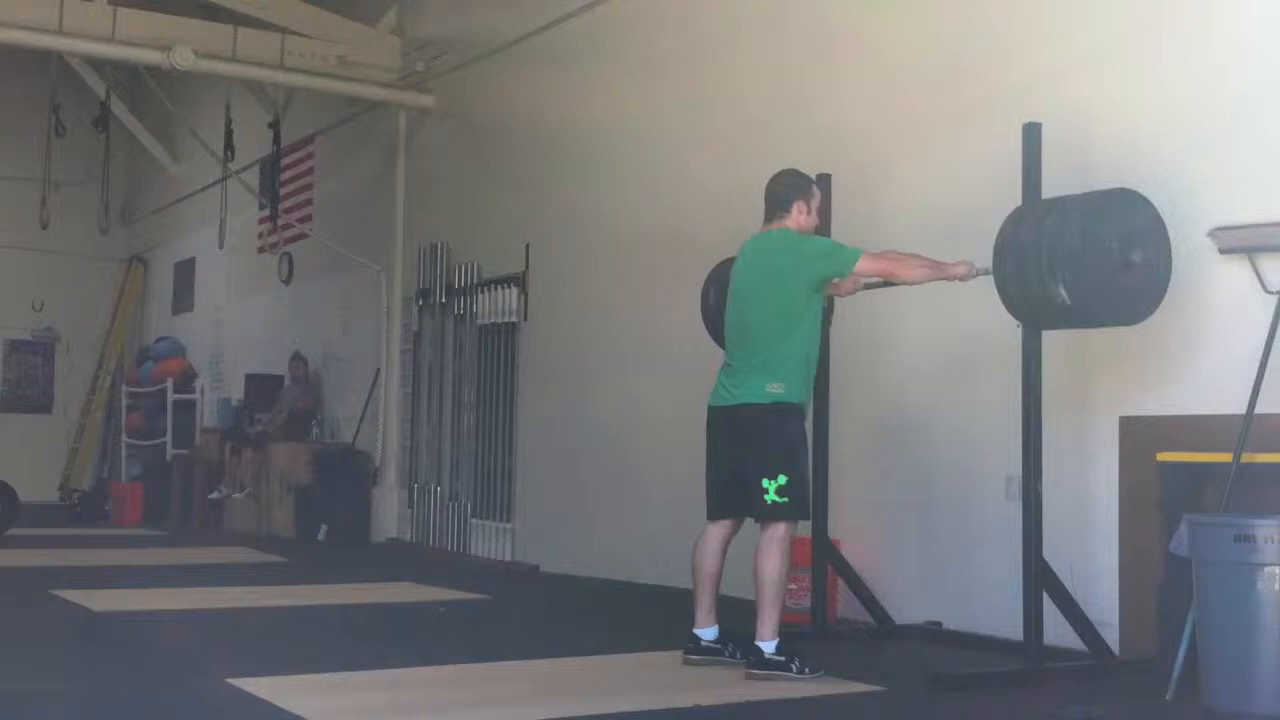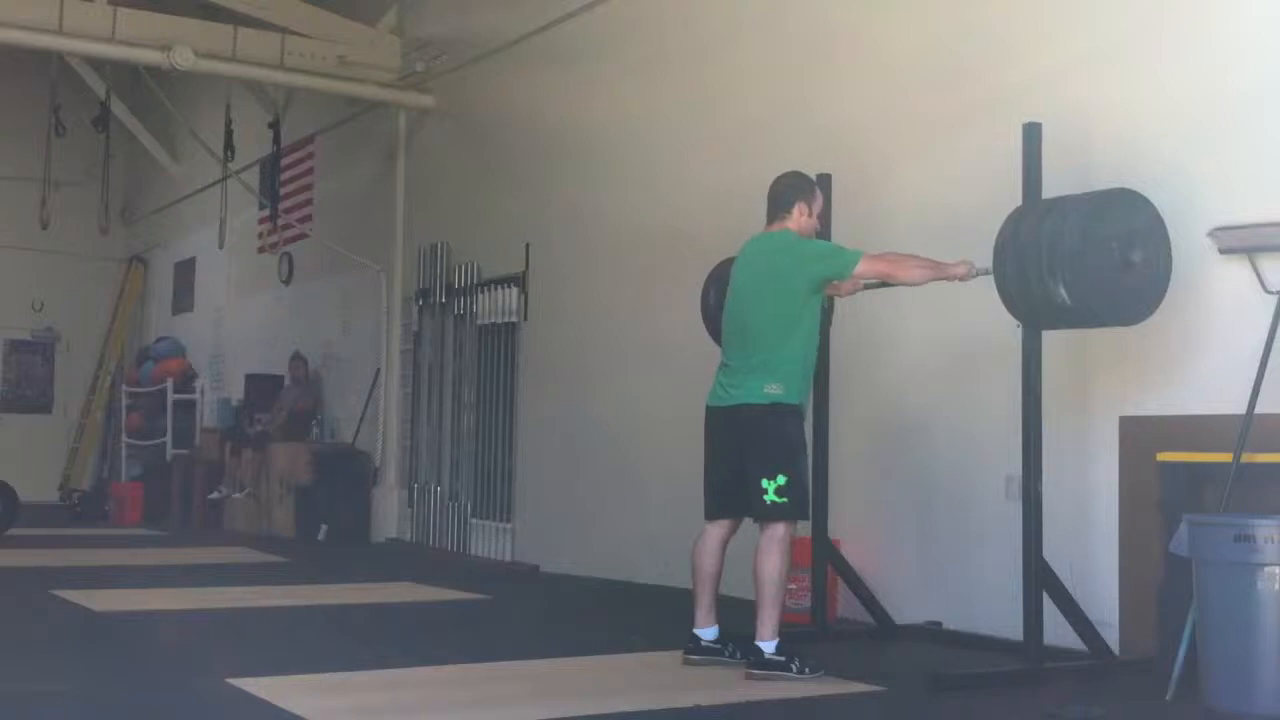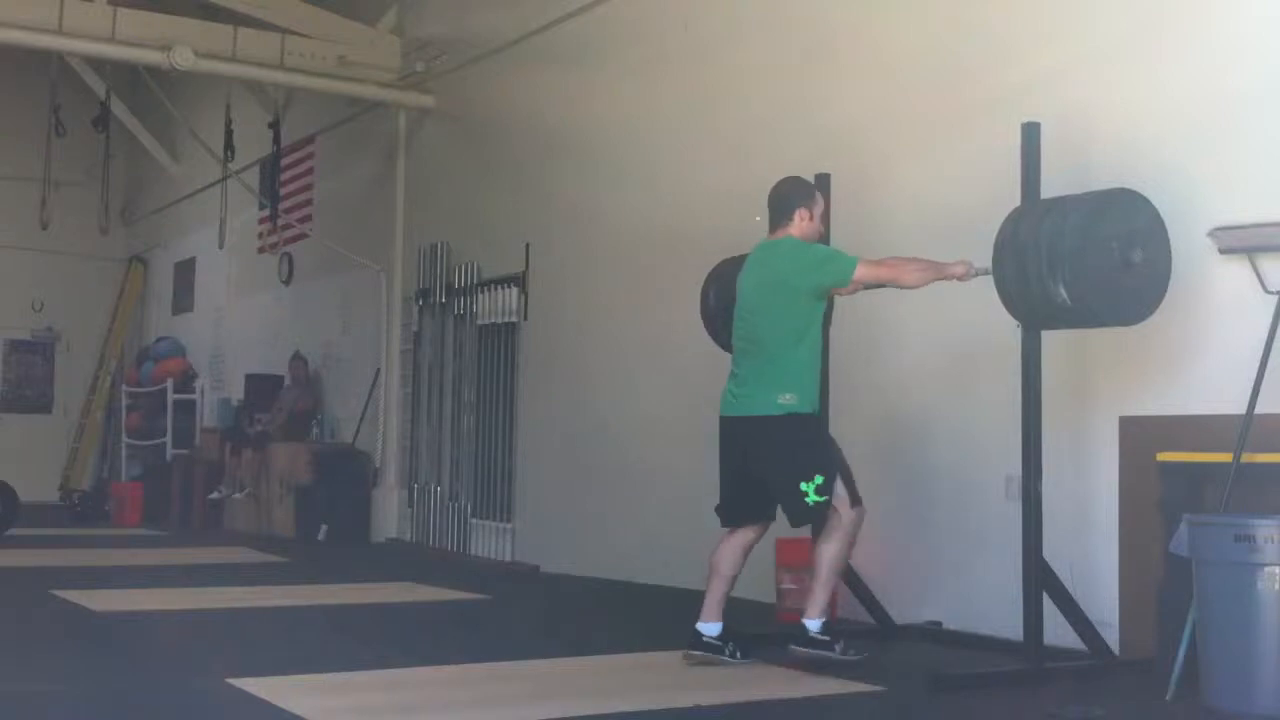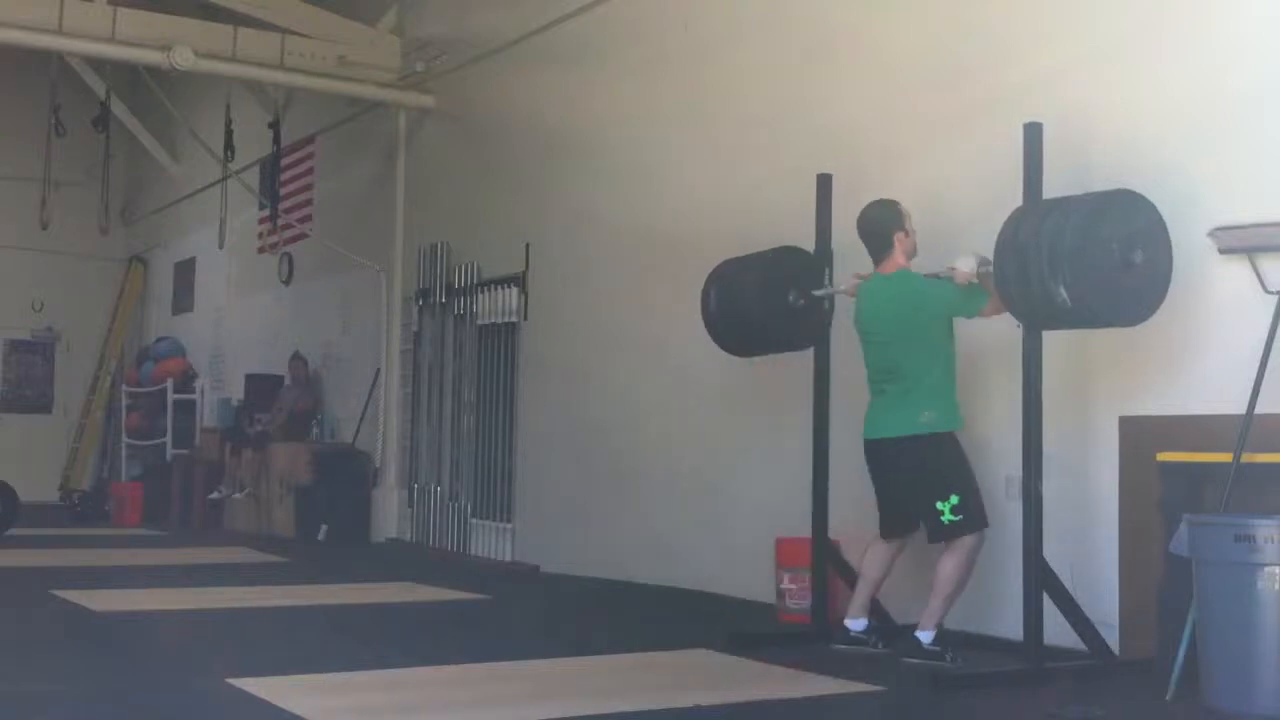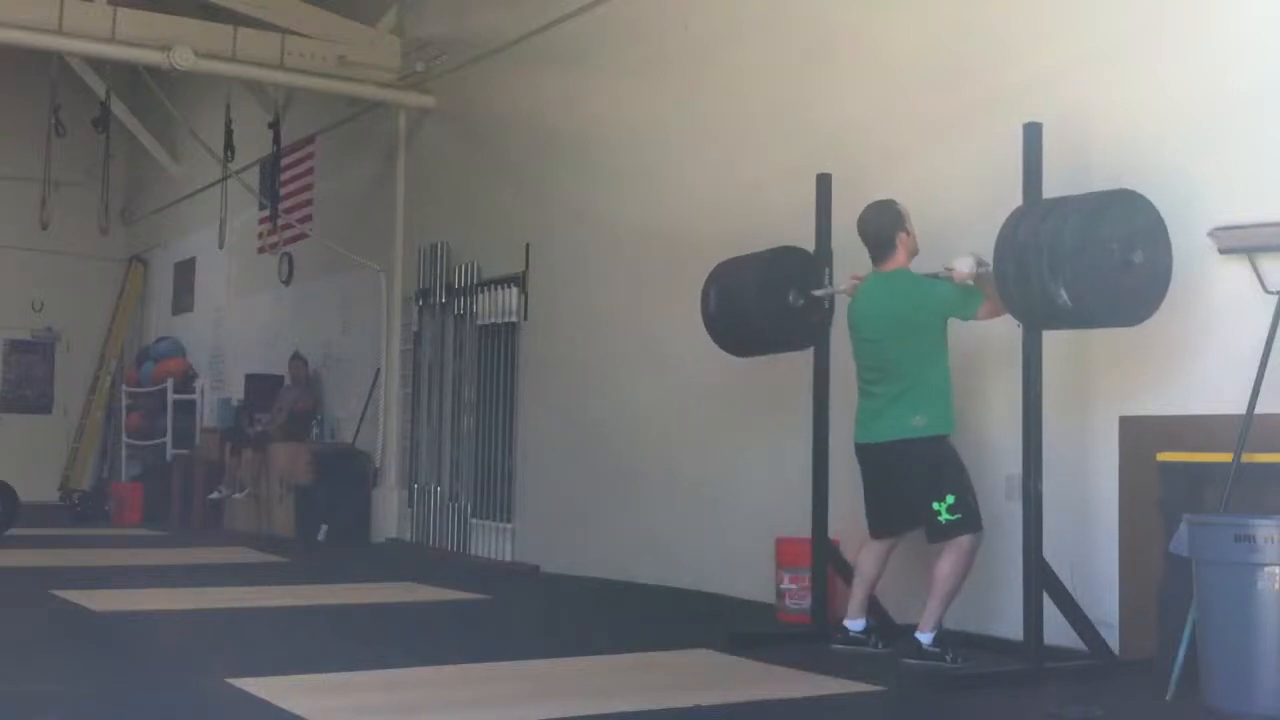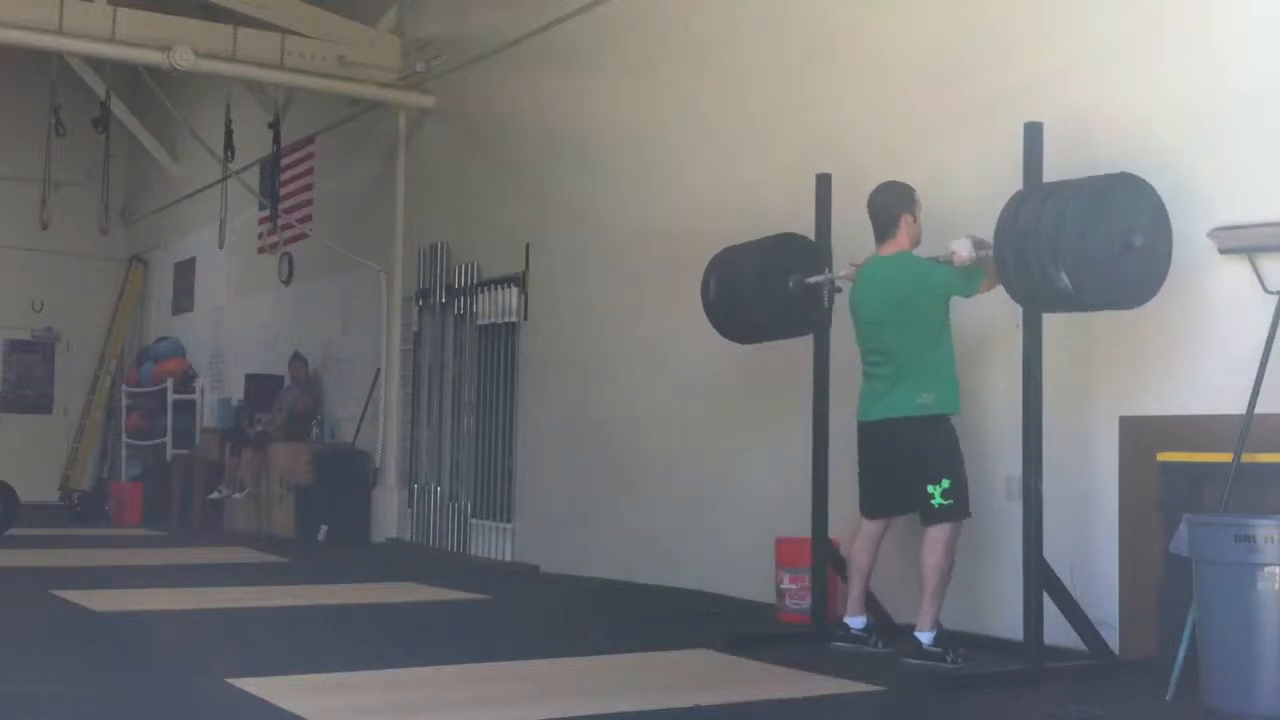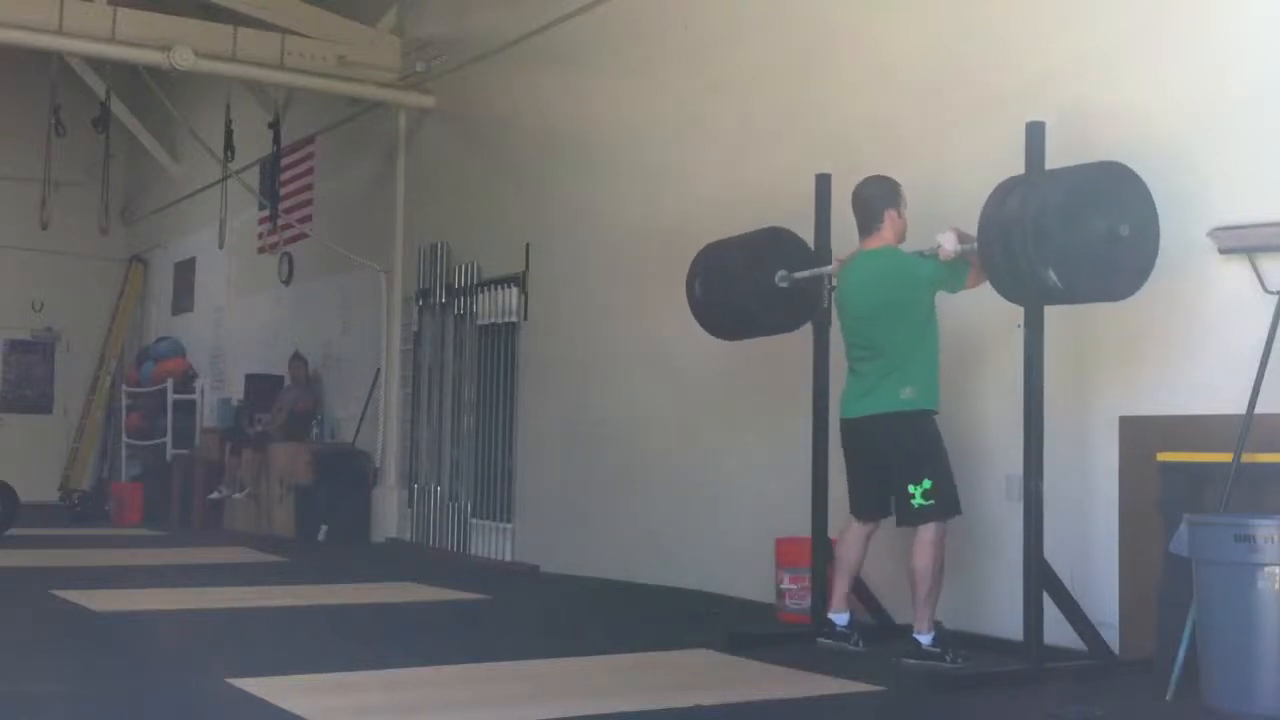
dt=0.5s
person 1, frame 1
left shoulder: (752, 252)
right shoulder: (803, 250)
right elbow: (889, 265)
left wrist: (831, 289)
right wrist: (950, 270)
left hip: (729, 407)
right hip: (769, 408)
left knee: (722, 521)
right knee: (777, 524)
left ankle: (704, 636)
right ankle: (767, 650)
person 1, frame 2
left shoulder: (752, 252)
right shoulder: (801, 252)
right elbow: (889, 267)
left wrist: (831, 289)
right wrist: (949, 270)
left hip: (726, 407)
right hip: (767, 408)
left knee: (720, 521)
right knee: (777, 525)
left ankle: (704, 637)
right ankle: (767, 650)
person 1, frame 3
left shoulder: (757, 262)
right shoulder: (805, 258)
right elbow: (889, 272)
left wrist: (831, 289)
right wrist: (948, 270)
left hip: (739, 416)
right hip: (783, 415)
left knee: (746, 526)
right knee: (845, 514)
left ankle: (707, 632)
right ankle: (813, 628)
person 1, frame 4
left shoulder: (866, 299)
right shoulder: (931, 292)
right elbow: (1000, 304)
right wrist: (977, 275)
left hip: (881, 437)
right hip: (925, 437)
left knee: (893, 534)
right knee: (965, 536)
left ankle: (855, 626)
right ankle: (924, 639)
person 1, frame 5
left shoulder: (860, 299)
right shoulder: (927, 292)
right elbow: (995, 307)
right wrist: (976, 275)
left hip: (871, 438)
right hip: (918, 439)
left knee: (884, 533)
right knee: (962, 536)
left ankle: (853, 626)
right ankle: (924, 640)
person 1, frame 6
left shoulder: (863, 280)
right shoulder: (928, 273)
right elbow: (990, 278)
right wrist: (974, 254)
left hip: (874, 418)
right hip: (921, 417)
left knee: (873, 519)
right knee: (942, 523)
left ankle: (853, 623)
right ankle: (925, 638)
person 1, frame 7
left shoulder: (848, 275)
right shoulder: (912, 268)
right elbow: (975, 274)
right wrist: (959, 248)
left hip: (857, 415)
right hip: (903, 414)
left knee: (863, 519)
right knee: (930, 523)
left ankle: (837, 619)
right ankle: (924, 639)
